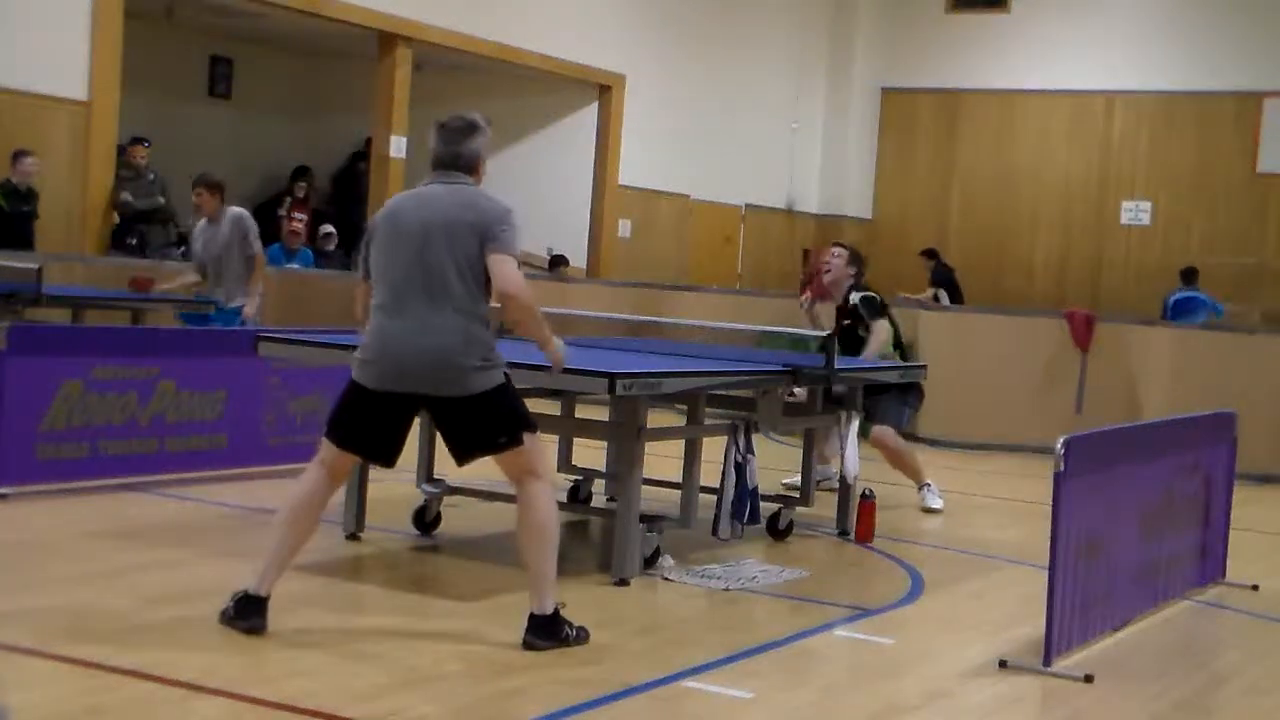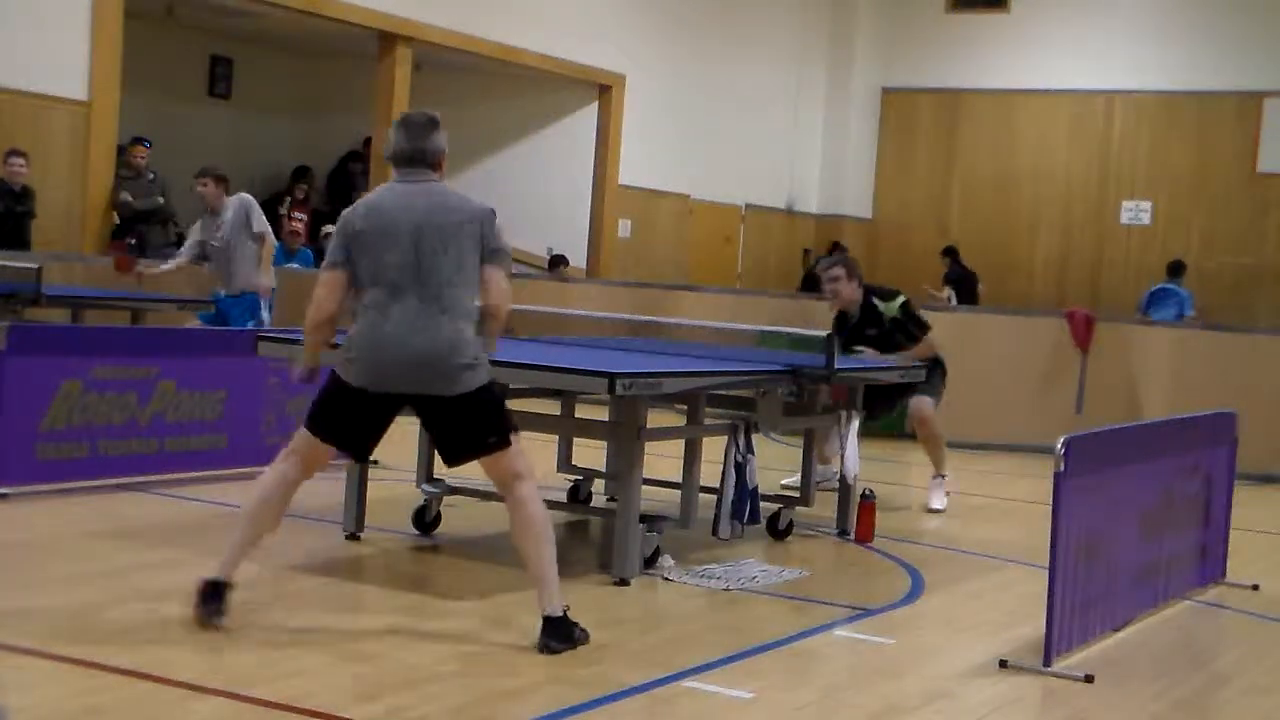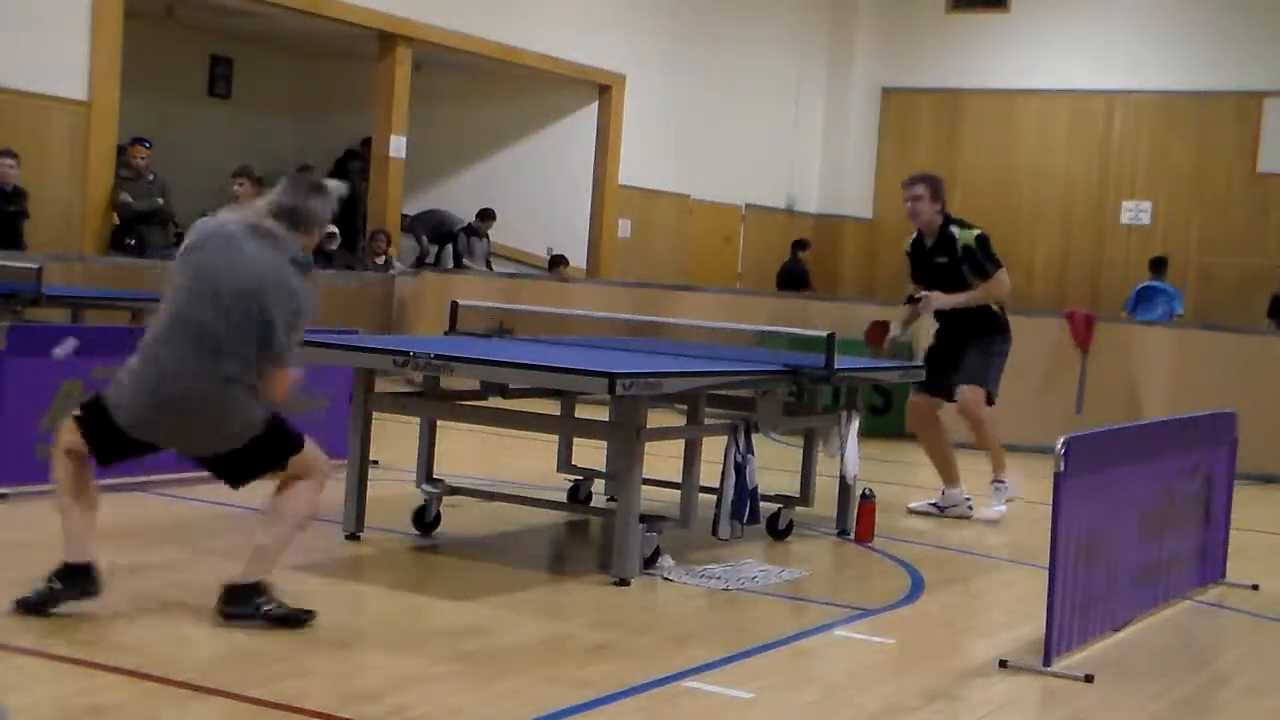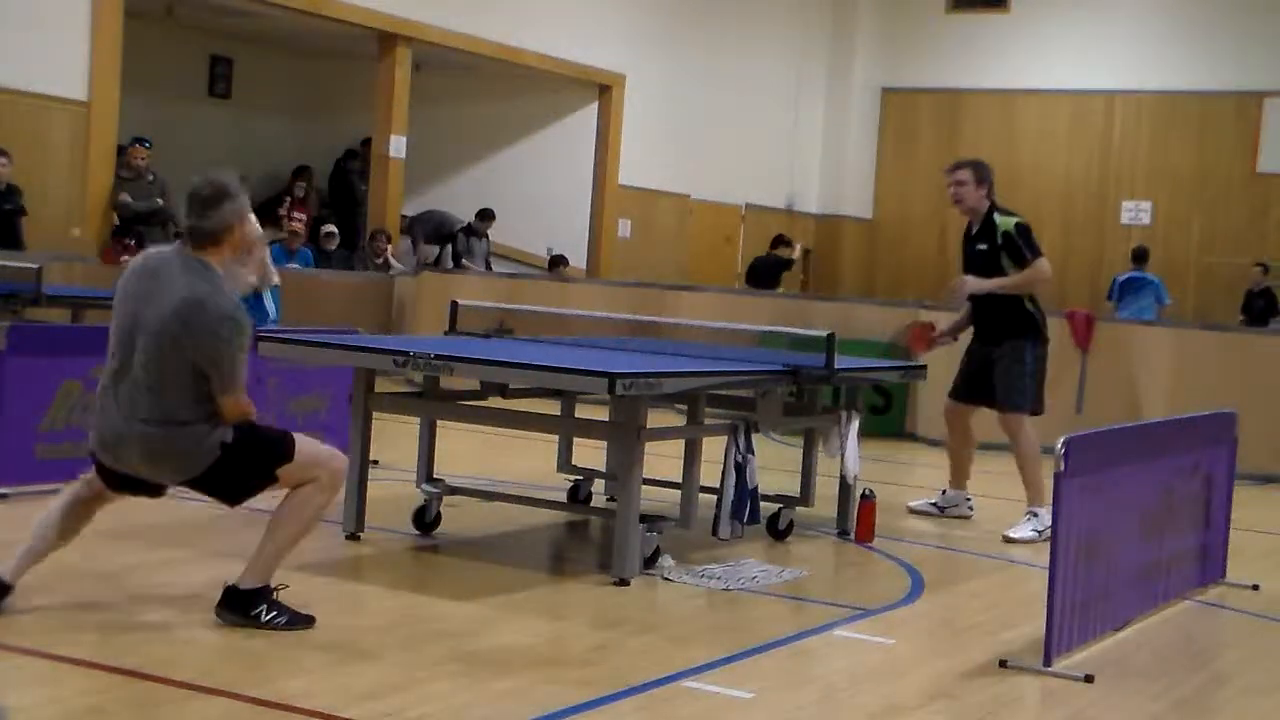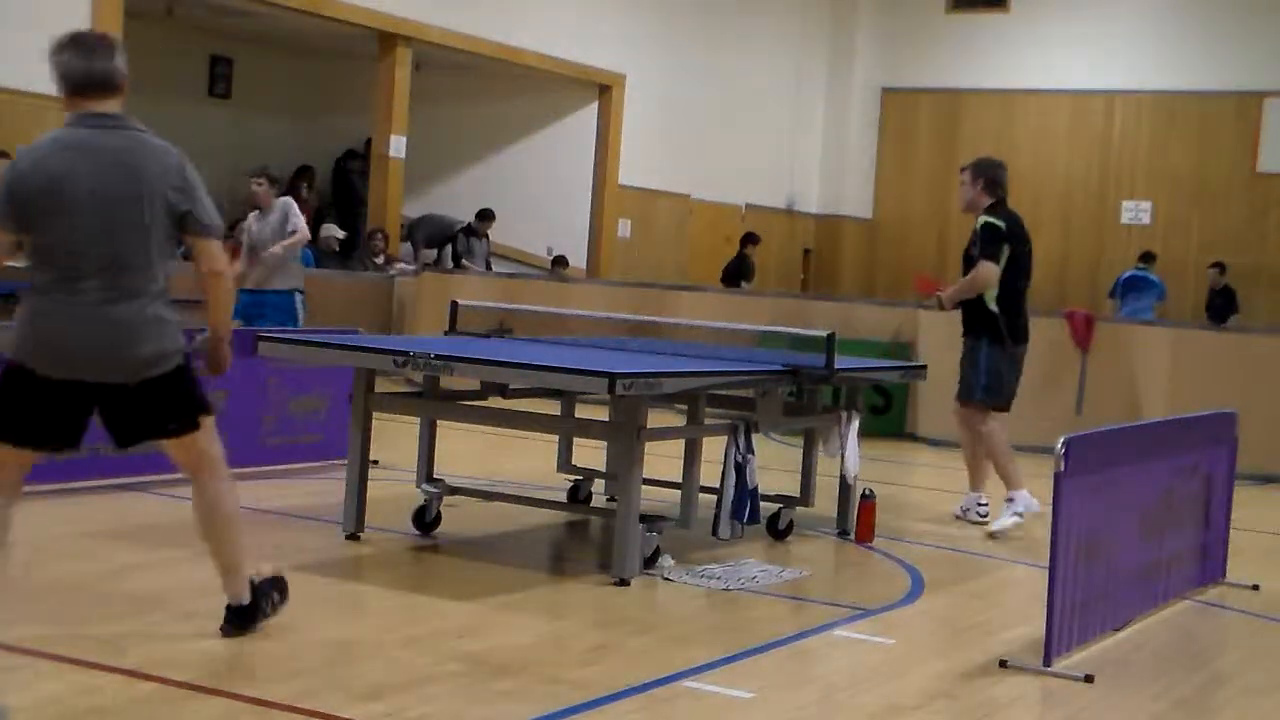
dt=0.5s
person 1, frame 1
left shoulder: (388, 211)
right shoulder: (490, 211)
left elbow: (363, 309)
right elbow: (511, 288)
right wrist: (547, 341)
left hip: (382, 362)
right hip: (464, 365)
left knee: (324, 471)
right knee: (534, 475)
left ankle: (254, 598)
right ankle: (544, 618)
person 1, frame 2
left shoulder: (358, 214)
right shoulder: (474, 212)
left elbow: (321, 311)
right elbow: (497, 306)
left wrist: (308, 361)
right wrist: (473, 340)
left hip: (370, 365)
right hip: (453, 366)
left knee: (294, 463)
right knee: (518, 482)
left ankle: (218, 584)
right ankle: (554, 620)
person 1, frame 3
left shoulder: (212, 231)
right shoulder: (289, 291)
right elbow: (273, 392)
left wrist: (272, 201)
left hip: (141, 399)
right hip: (222, 418)
left knee: (68, 444)
right knee: (313, 473)
left ankle: (77, 569)
right ankle: (247, 588)
person 1, frame 4
left shoulder: (147, 263)
right shoulder: (224, 313)
right elbow: (233, 407)
left wrist: (238, 269)
right wrist: (251, 418)
left hip: (120, 436)
right hip: (186, 446)
left knee: (90, 492)
right knee: (328, 469)
right ankle: (248, 594)
person 1, frame 5
right shoulder: (169, 164)
right elbow: (216, 269)
right wrist: (219, 339)
right hip: (145, 348)
right knee: (207, 467)
right ankle: (243, 600)
person 2, frame 1
left shoulder: (863, 299)
right shoulder: (842, 309)
left elbow: (883, 333)
right wrist: (810, 313)
left hip: (897, 387)
right hip: (864, 386)
left knee: (881, 435)
left ankle: (926, 486)
right ankle: (824, 471)
person 2, frame 2
left shoulder: (891, 304)
right shoulder: (842, 321)
left elbow: (930, 347)
left wrist: (884, 359)
left hip: (923, 369)
left knee: (921, 411)
left ankle: (940, 480)
right ankle: (827, 471)
person 2, frame 3
left shoulder: (967, 237)
right shoulder: (914, 246)
left elbow: (1002, 286)
left wrist: (950, 300)
right wrist: (902, 326)
left hip: (986, 334)
right hip: (950, 336)
left knee: (969, 401)
right knee: (918, 408)
left ankle: (1001, 481)
right ankle: (953, 494)
person 2, frame 4
left shoulder: (1008, 226)
right shoulder: (971, 234)
left elbow: (1042, 273)
left wrist: (986, 283)
right wrist: (955, 328)
left hip: (1019, 338)
right hip: (986, 340)
left knee: (1014, 419)
right knee: (955, 412)
left ankle: (1040, 515)
right ankle: (956, 497)
person 2, frame 5
left shoulder: (990, 223)
right shoulder: (1006, 222)
left elbow: (985, 278)
left wrist: (951, 294)
right wrist: (958, 299)
left hip: (991, 335)
right hip: (999, 334)
left knee: (979, 414)
right knee: (968, 413)
left ankle: (1019, 497)
right ankle: (976, 500)
